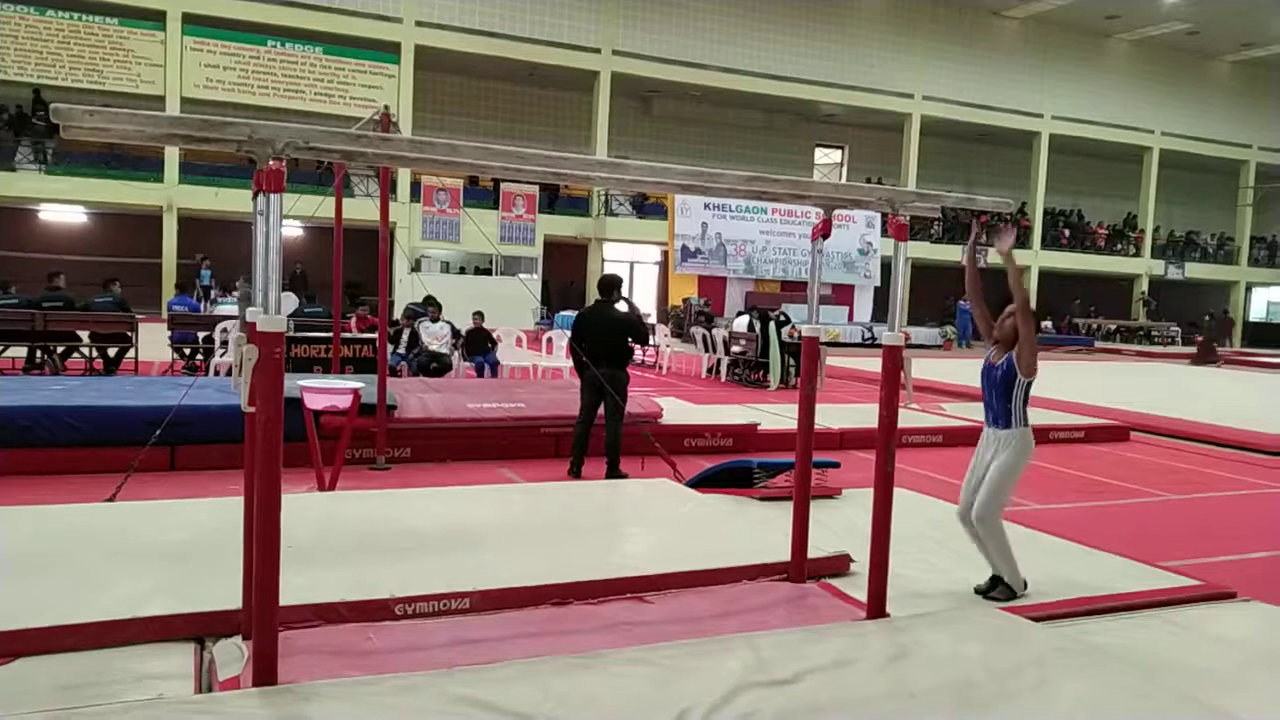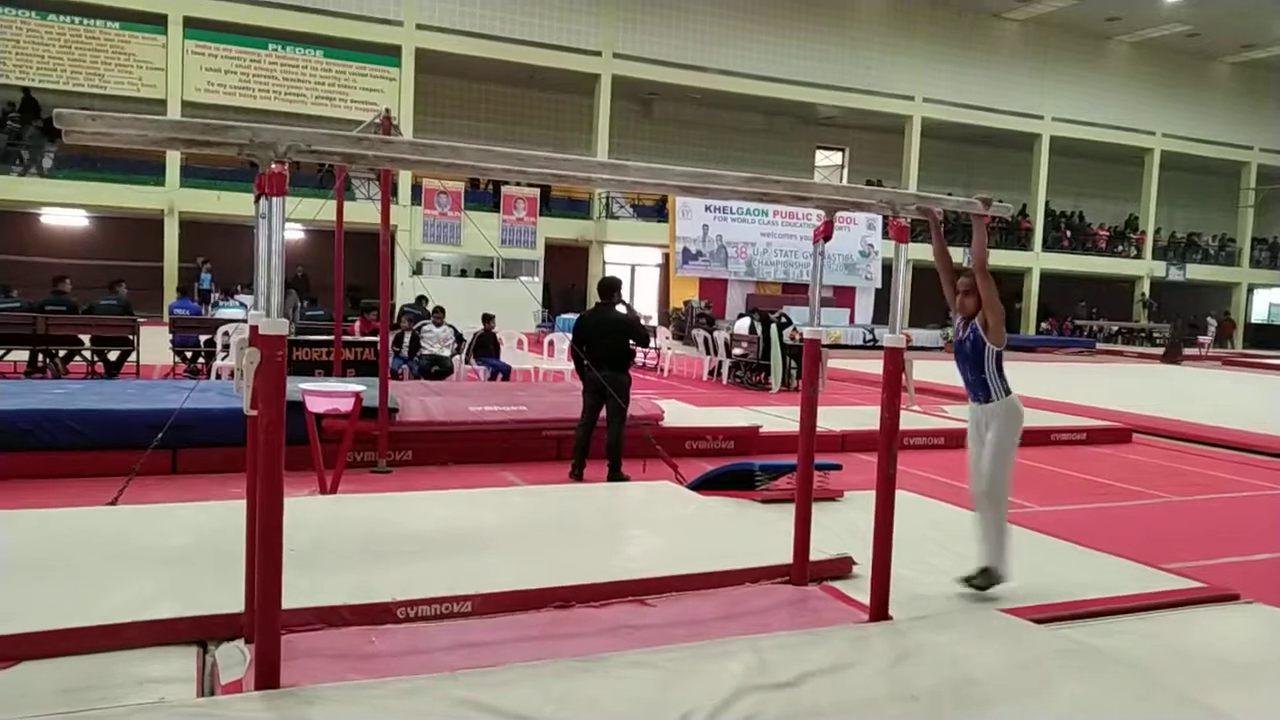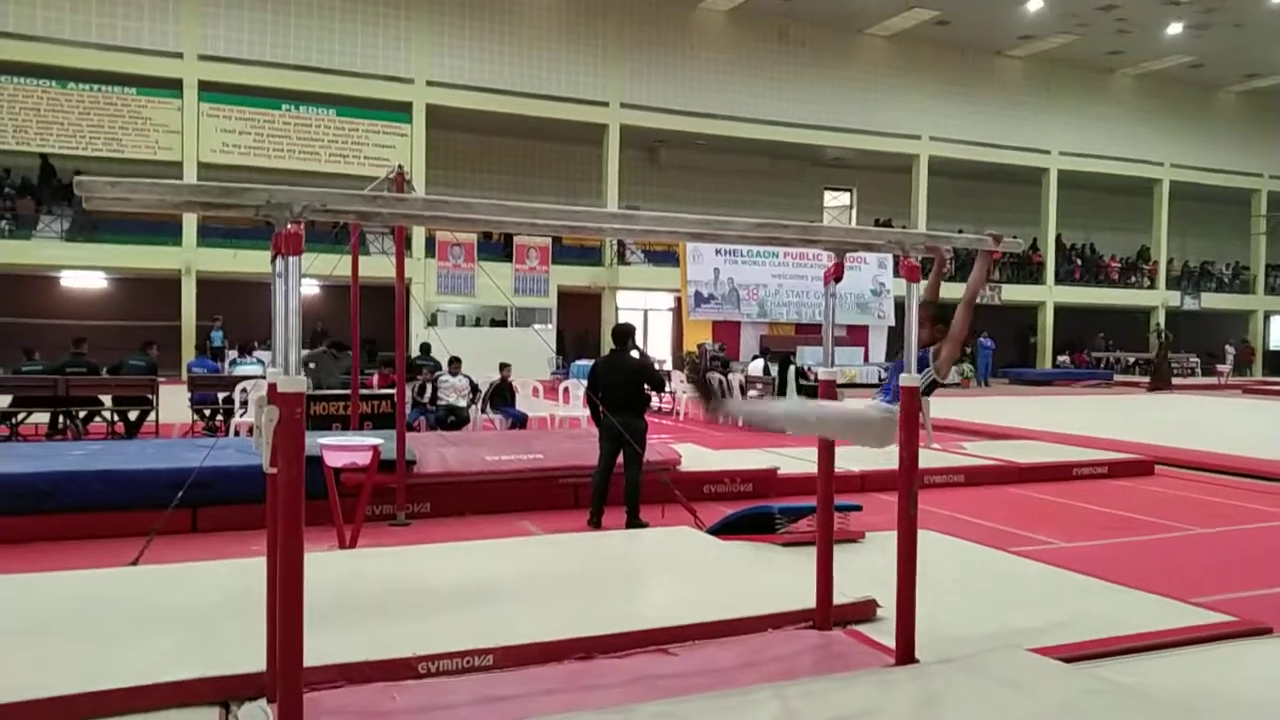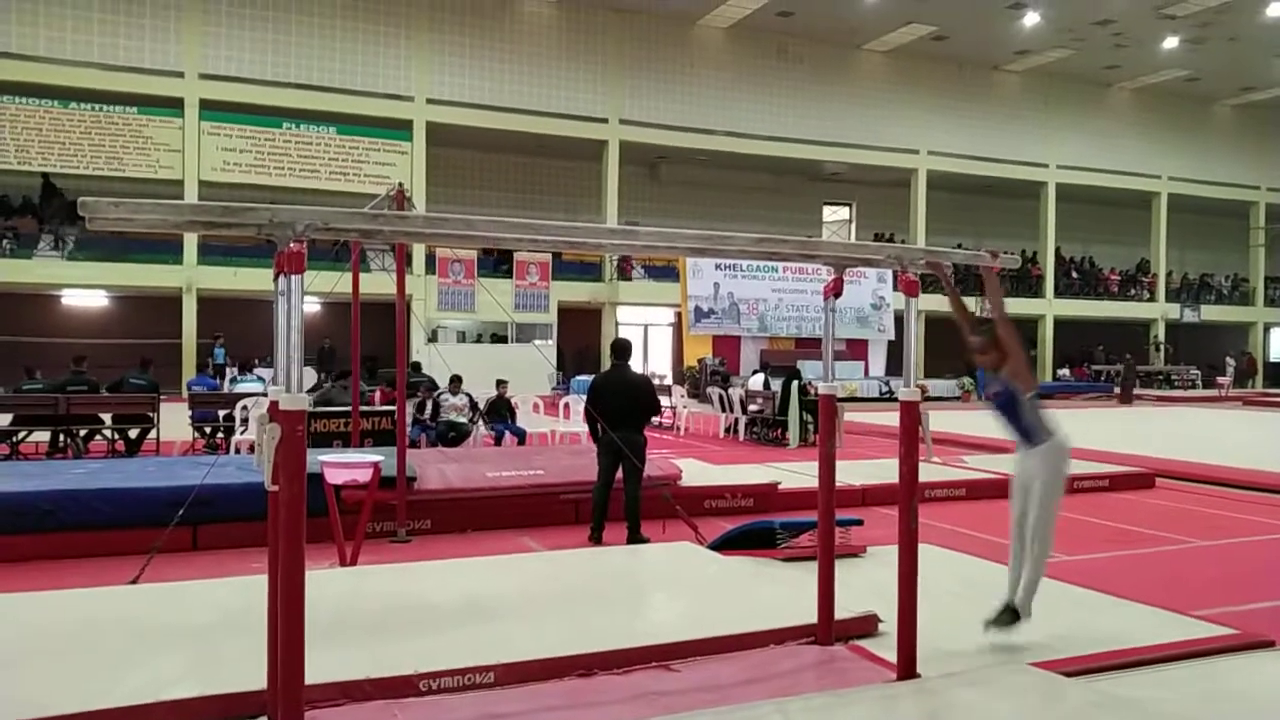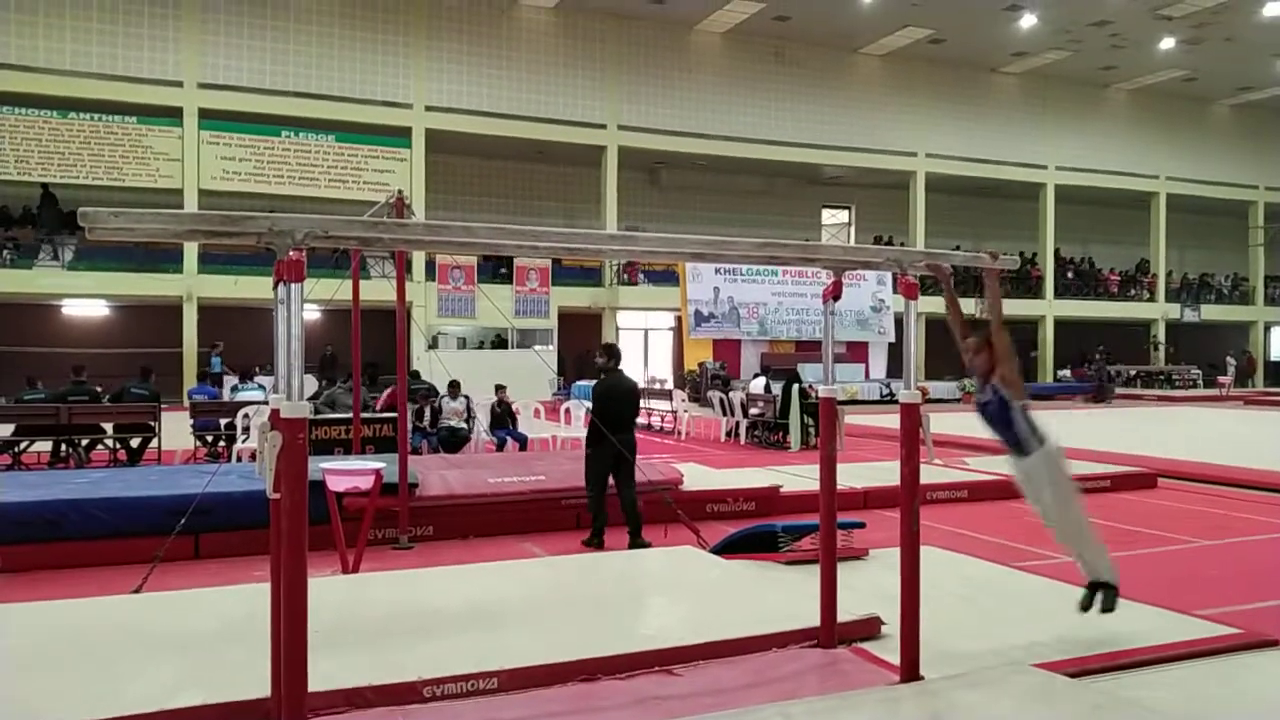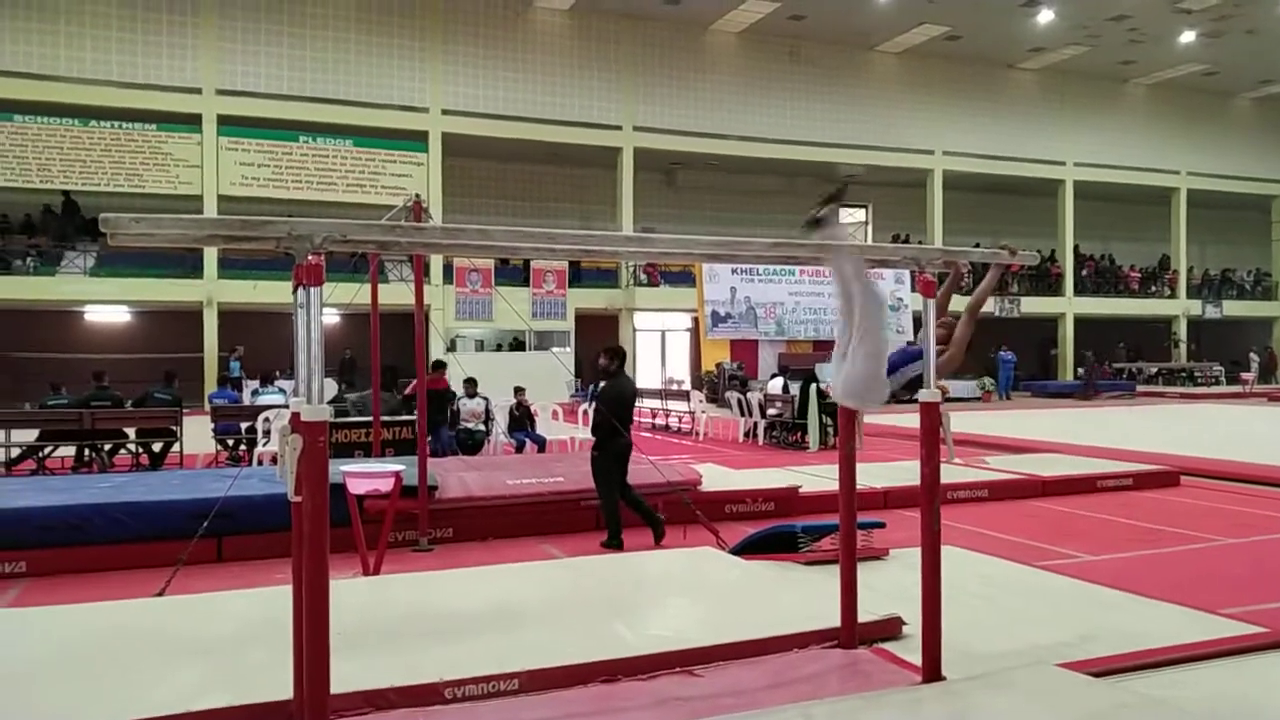
dt=0.7s
person 1, frame 1
left shoulder: (1024, 355)
right shoulder: (992, 346)
left elbow: (1024, 306)
right elbow: (974, 297)
left wrist: (1008, 257)
right wrist: (971, 251)
left hip: (1014, 442)
right hip: (989, 438)
left knee: (984, 512)
right knee: (967, 511)
left ankle: (1014, 580)
right ankle: (1001, 574)
person 1, frame 2
left shoulder: (991, 322)
right shoulder: (961, 318)
left elbow: (981, 270)
right elbow: (945, 269)
left wrist: (979, 223)
right wrist: (935, 227)
left hip: (1001, 411)
right hip: (977, 411)
left knee: (990, 488)
right knee: (980, 489)
left ankle: (994, 565)
right ankle: (991, 561)
person 1, frame 3
left shoulder: (942, 355)
right shoulder: (916, 348)
left elbow: (967, 300)
right elbow: (928, 299)
left wrist: (985, 258)
right wrist: (938, 263)
left hip: (886, 420)
right hip: (870, 412)
left knee: (812, 419)
right knee: (801, 414)
left ankle: (723, 407)
person 1, frame 4
left shoulder: (1016, 370)
right shoulder: (994, 372)
left elbow: (1002, 323)
right elbow: (965, 320)
left wrist: (991, 279)
right wrist: (946, 282)
left hip: (1047, 453)
right hip: (1027, 453)
left knee: (1038, 529)
right knee: (1019, 528)
left ankle: (1021, 603)
right ankle: (1014, 600)
person 1, frame 5
left shoulder: (1007, 380)
right shoulder: (980, 380)
left elbow: (996, 326)
right elbow: (959, 327)
left wrist: (992, 282)
right wrist: (947, 289)
left hip: (1042, 461)
right hip: (1021, 465)
left knee: (1072, 527)
right knee: (1057, 527)
left ankle: (1105, 579)
right ankle: (1094, 577)
person 1, frame 6
left shoulder: (947, 359)
right shoulder: (921, 349)
left elbow: (973, 308)
right elbow: (938, 306)
left wrist: (997, 268)
right wrist: (953, 276)
left hip: (865, 386)
right hip: (845, 383)
left knee: (871, 306)
person 2, frame 1
left shoulder: (584, 315)
right shoulder: (623, 318)
left elbow: (574, 346)
right elbow: (644, 340)
left wrist: (582, 372)
right wrist: (637, 316)
left hip: (591, 372)
right hip: (614, 374)
left knee: (584, 418)
right knee: (613, 422)
left ankle: (575, 466)
right ankle: (612, 470)
person 2, frame 2
left shoulder: (585, 318)
right shoulder: (623, 319)
left elbow: (576, 349)
right elbow: (645, 341)
left wrist: (583, 375)
right wrist: (635, 319)
left hip: (593, 375)
right hip: (616, 376)
left knee: (586, 421)
right knee: (615, 424)
left ankle: (577, 468)
right ankle: (614, 472)
person 2, frame 3
left shoulder: (600, 365)
right shoulder: (639, 365)
left elbow: (591, 396)
right elbow: (660, 386)
left wrist: (599, 421)
right wrist: (647, 361)
left hip: (609, 421)
right hip: (633, 422)
left knee: (603, 468)
right knee: (632, 470)
left ankle: (595, 516)
right ankle: (632, 518)
person 2, frame 4
left shoulder: (600, 380)
right shoulder: (641, 381)
left elbow: (590, 411)
right elbow: (655, 409)
left wrist: (596, 437)
left hip: (608, 438)
right hip: (633, 438)
left knee: (602, 484)
right knee: (632, 486)
left ankle: (596, 531)
right ankle: (633, 533)
person 2, frame 5
left shoulder: (603, 385)
right shoulder: (631, 385)
left elbow: (597, 418)
right elbow: (635, 412)
left wrist: (590, 444)
left hip: (604, 443)
right hip: (626, 441)
left knee: (596, 490)
right knee: (628, 489)
left ankle: (596, 536)
right ankle: (636, 537)
person 2, frame 6
left shoulder: (612, 388)
right shoulder: (627, 383)
left elbow: (605, 421)
left wrist: (597, 446)
left hip: (609, 444)
right hip: (623, 440)
left knee: (608, 491)
right knee: (621, 486)
left ankle: (614, 538)
right ankle: (653, 519)
